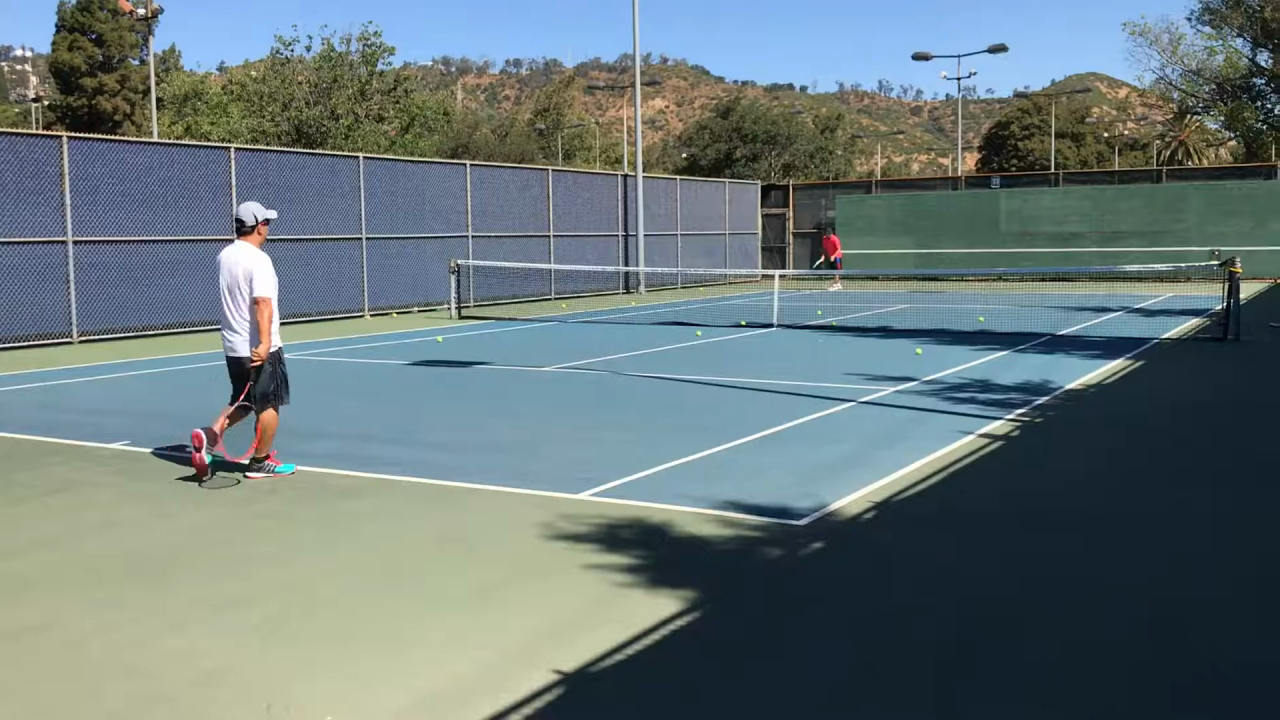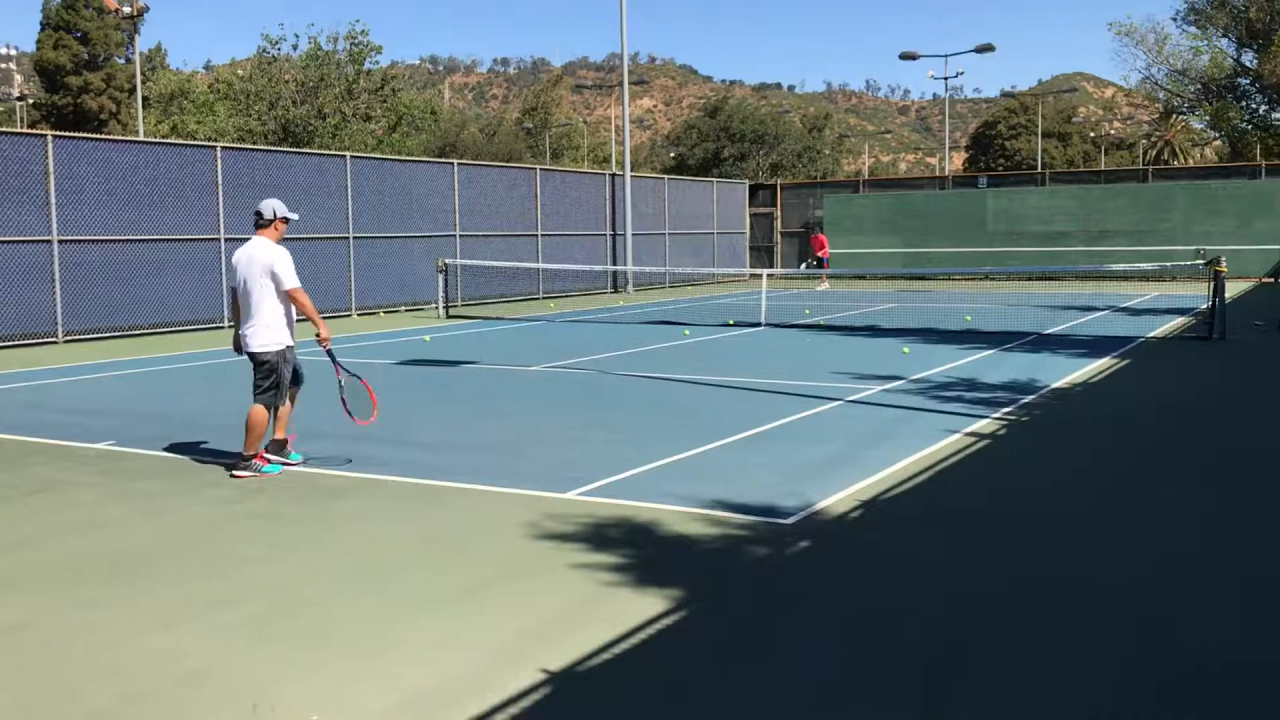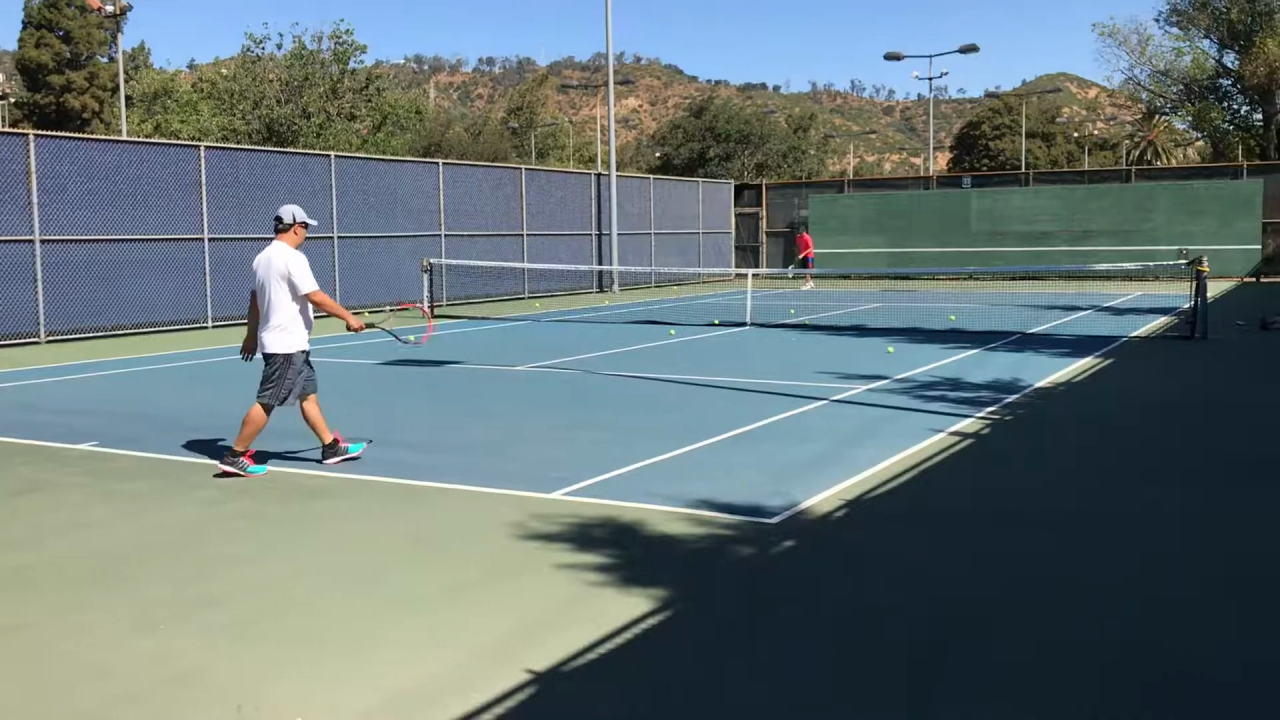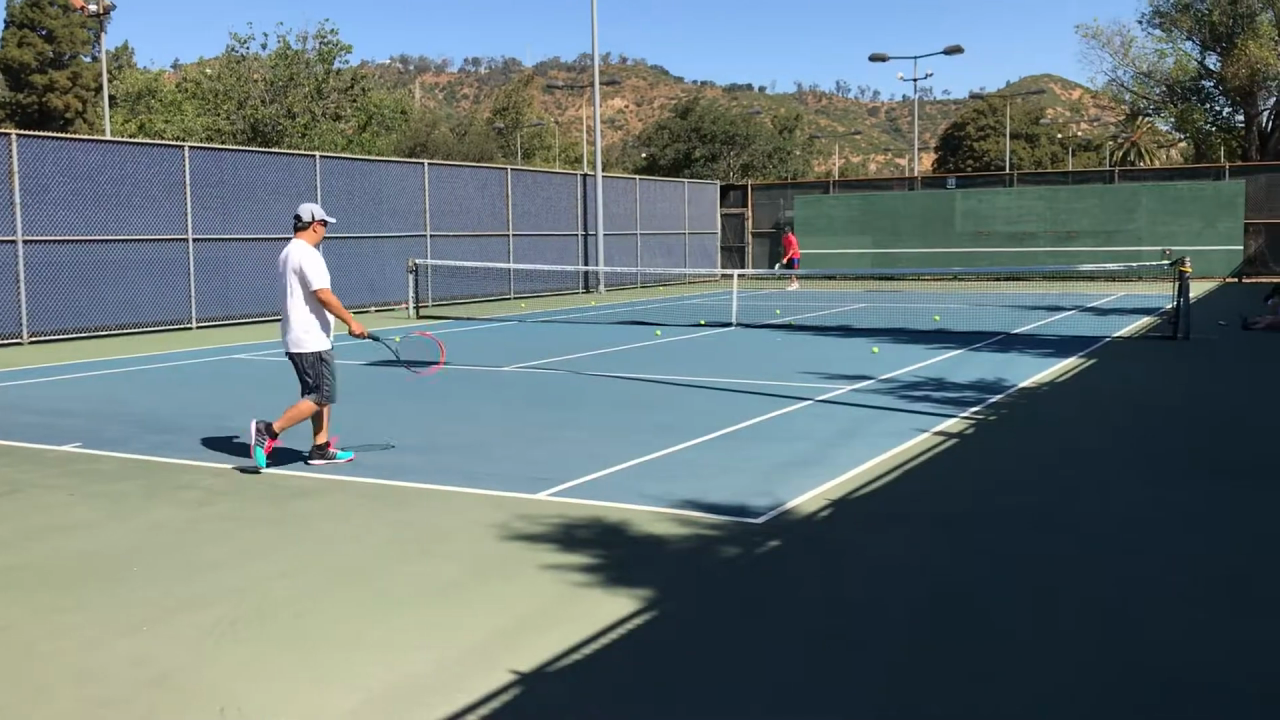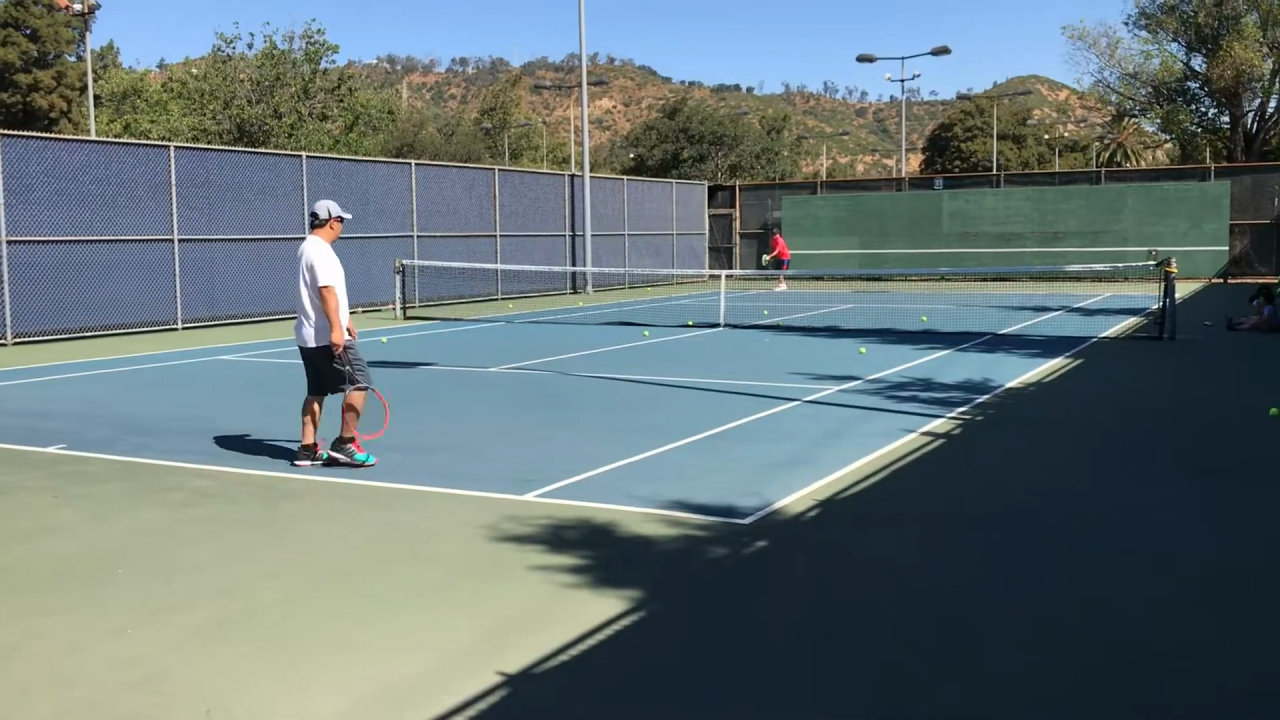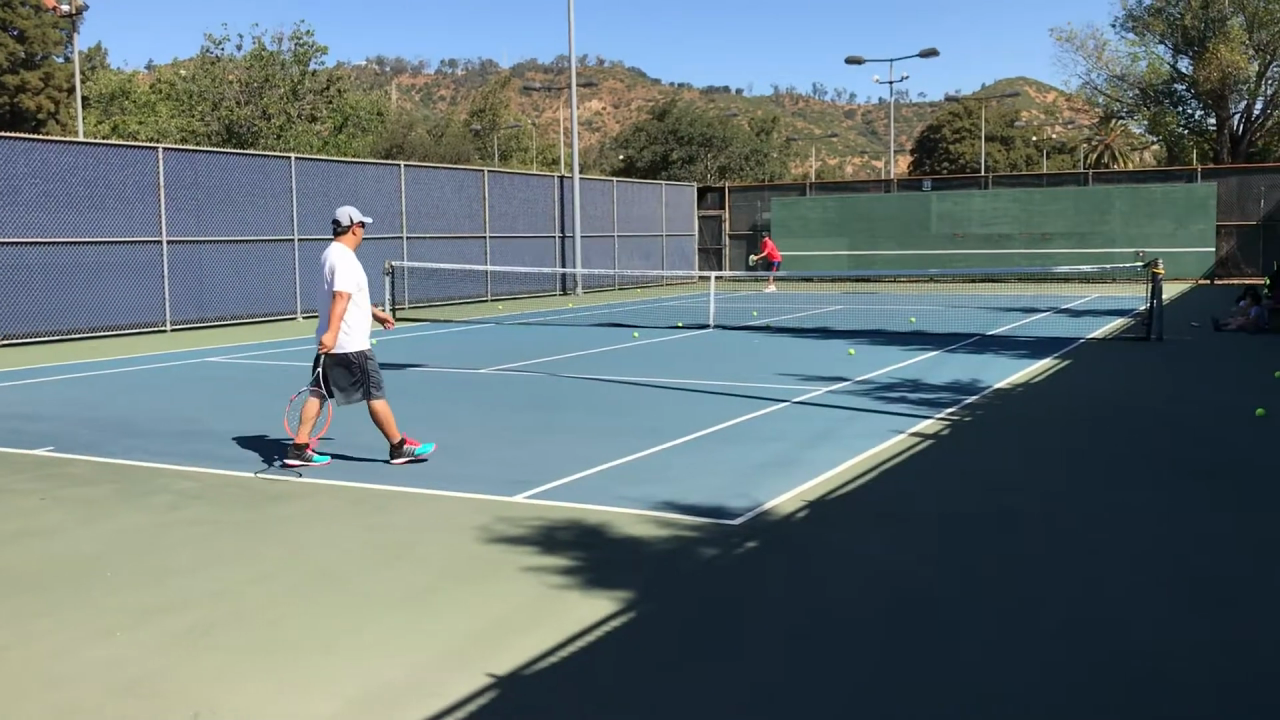
dt=0.2s
person 1, frame 1
left shoulder: (225, 256)
right shoulder: (258, 259)
right elbow: (263, 304)
right wrist: (265, 342)
left hip: (234, 345)
right hip: (259, 348)
left knee: (244, 402)
right knee: (271, 404)
left ankle: (207, 435)
right ankle: (261, 461)
person 1, frame 2
left shoulder: (241, 253)
right shoulder: (276, 254)
left elbow: (235, 296)
right elbow: (296, 294)
left wrist: (238, 330)
right wrist: (320, 325)
left hip: (255, 338)
right hip: (273, 341)
left knee: (290, 388)
right knee: (266, 399)
left ankle: (278, 445)
right ankle: (247, 460)
person 1, frame 3
left shoulder: (263, 257)
right shoulder: (292, 258)
left elbow: (254, 300)
right elbow: (316, 296)
left wrist: (251, 335)
right wrist: (348, 317)
left hip: (280, 341)
right hip: (287, 344)
left knee: (308, 393)
right knee: (266, 400)
left ankle: (331, 447)
right ankle: (236, 455)
person 1, frame 4
left shoulder: (287, 253)
right shoulder: (307, 254)
right elbow: (323, 295)
right wrist: (351, 322)
left hip: (300, 339)
right hip: (311, 342)
left knee: (320, 395)
right knee: (320, 398)
left ankle: (321, 448)
right ankle: (268, 431)
person 1, frame 5
left shoulder: (308, 247)
right shoulder: (321, 251)
right elbow: (328, 292)
left wrist: (343, 323)
right wrist: (336, 328)
left hip: (309, 336)
right hip: (326, 337)
left knee: (316, 392)
right knee: (358, 384)
left ankle: (308, 449)
right ankle: (345, 443)
person 1, frame 6
left shoulder: (331, 254)
right shoulder: (344, 258)
right elbow: (341, 298)
left wrist: (376, 312)
right wrist: (331, 333)
left hip: (334, 342)
right hip: (350, 344)
left knee: (319, 393)
right knee: (374, 394)
left ankle: (299, 448)
right ankle: (400, 447)
